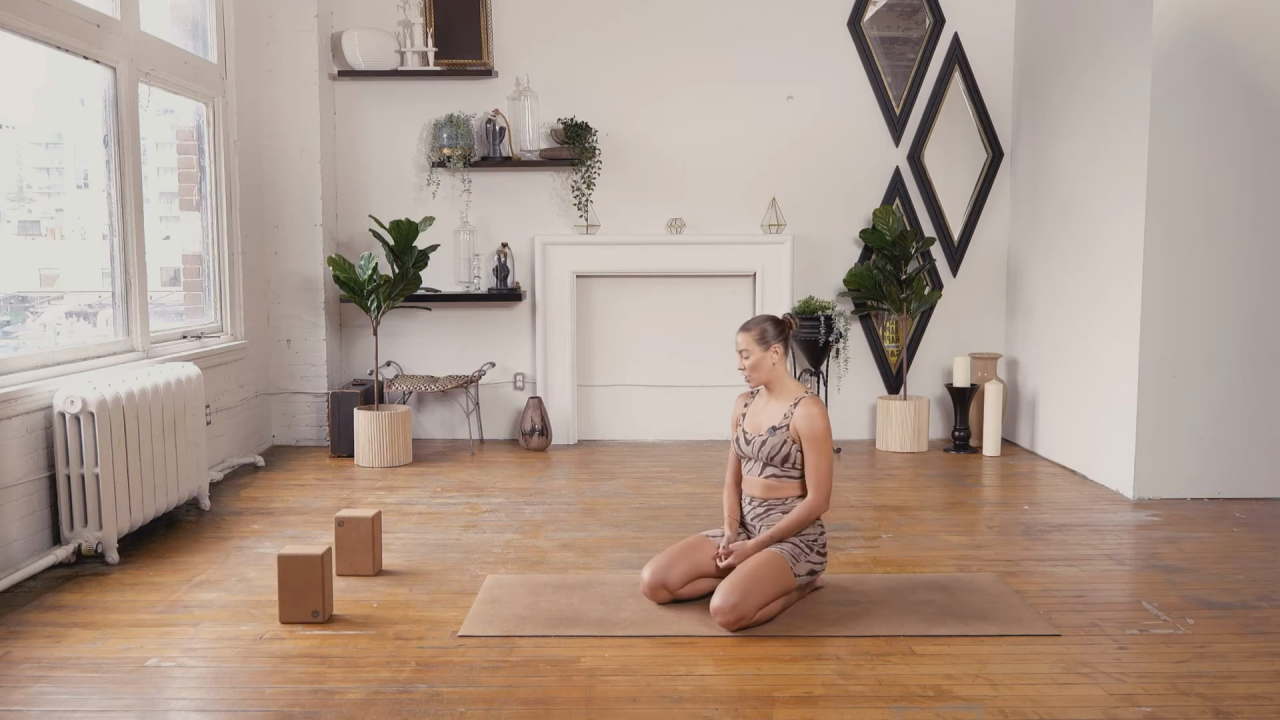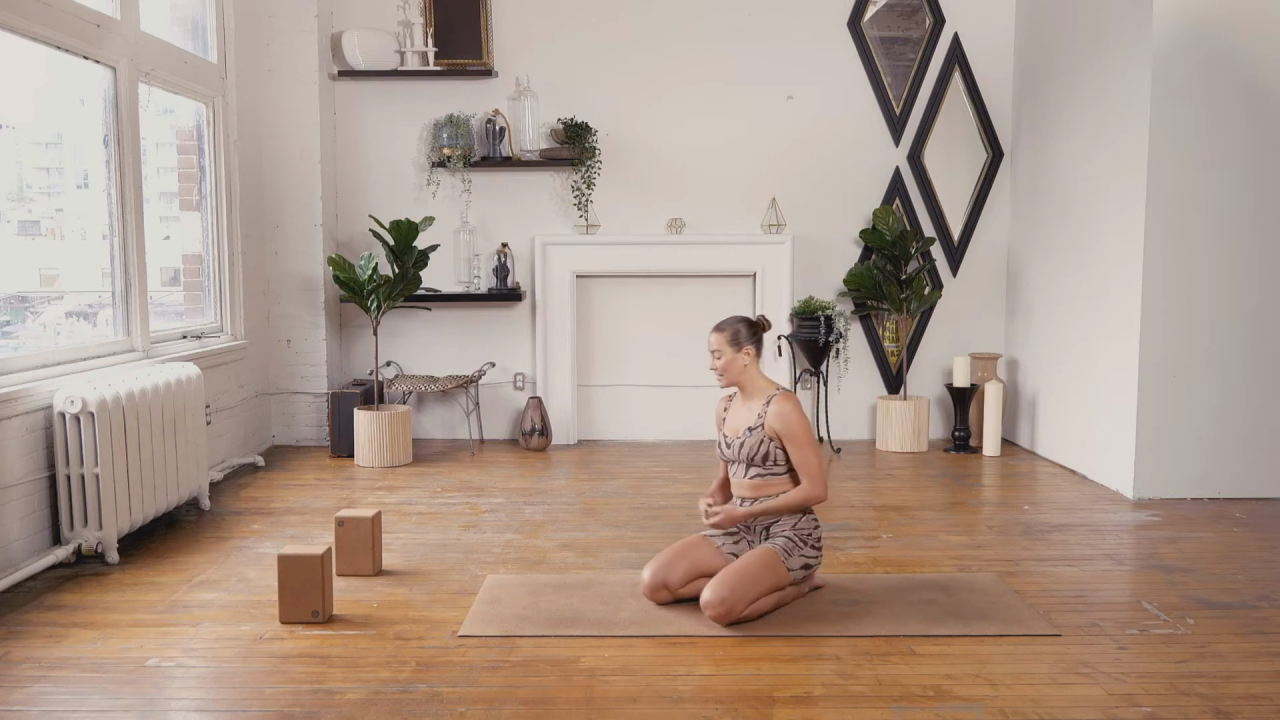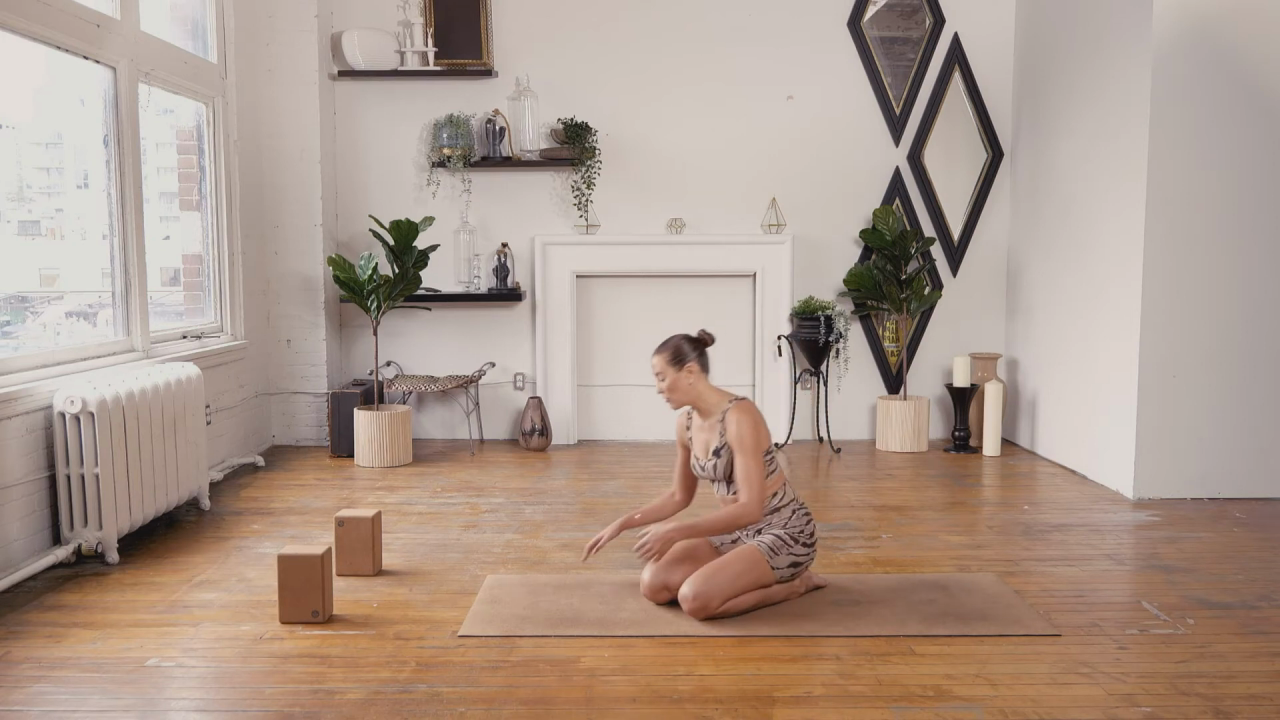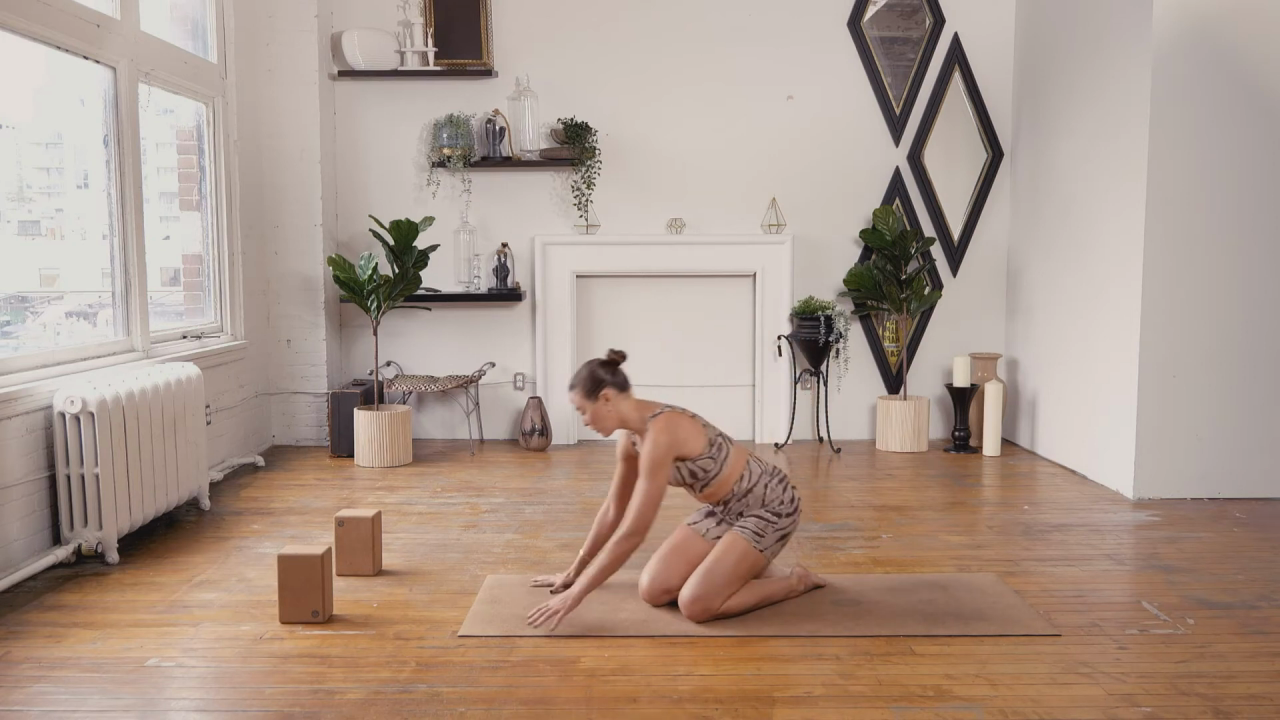
dt=0.3s
person 1, frame 1
left shoulder: (808, 410)
right shoulder: (743, 404)
left elbow: (818, 501)
left wrist: (755, 547)
right wrist: (731, 531)
left hip: (794, 537)
right hip: (746, 527)
left knee: (726, 610)
right knee: (654, 582)
left ankle: (799, 584)
right ankle: (749, 577)
person 1, frame 2
left shoulder: (782, 406)
right shoulder: (726, 406)
left elbow: (816, 491)
left wrist: (743, 513)
right wrist: (710, 500)
left hip: (790, 535)
right hip: (743, 532)
left knee: (717, 606)
right knee: (654, 583)
left ankle: (796, 584)
right ankle: (748, 576)
person 1, frame 3
left shoulder: (740, 417)
right shoulder: (686, 423)
left elbow: (751, 509)
right elbow: (679, 496)
left wrist: (676, 531)
right wrist: (620, 524)
left hip: (784, 532)
right hip: (739, 532)
left knee: (695, 599)
right knee: (653, 585)
left ankle: (794, 583)
right ankle: (754, 576)
person 1, frame 4
left shoulder: (660, 433)
right shoulder: (631, 436)
left elbow: (634, 531)
right elbow: (612, 511)
left wrist: (577, 594)
right wrist: (575, 570)
left hip: (769, 506)
right hip: (724, 507)
left knee: (695, 605)
right knee: (653, 590)
left ankle: (795, 581)
right ankle: (753, 564)
